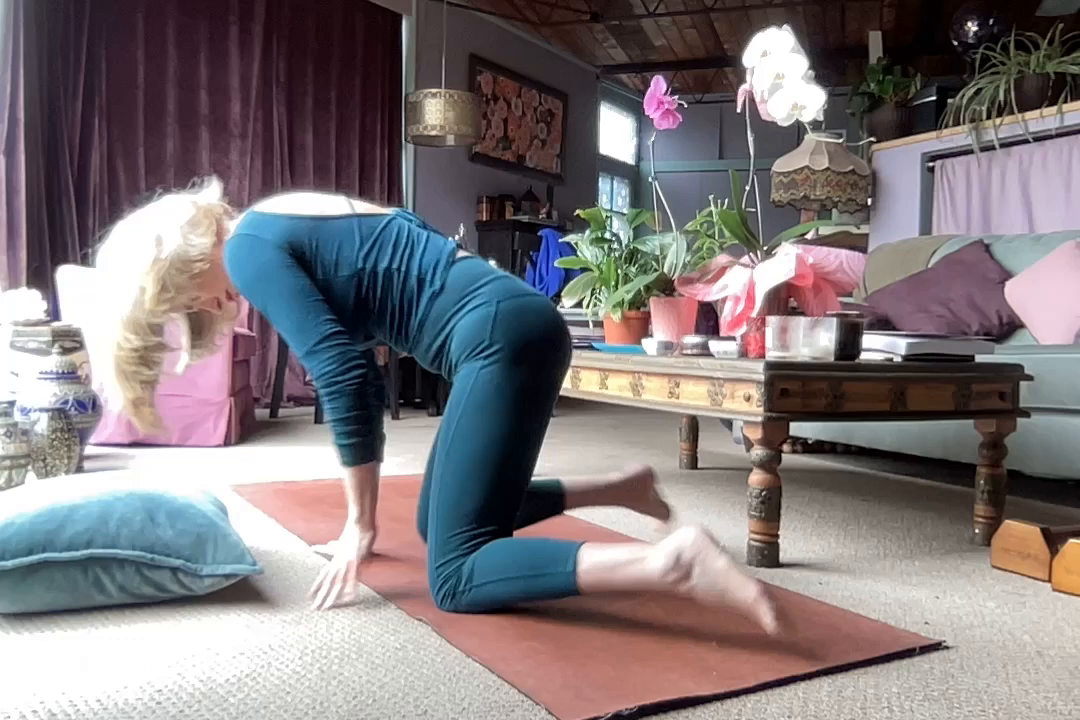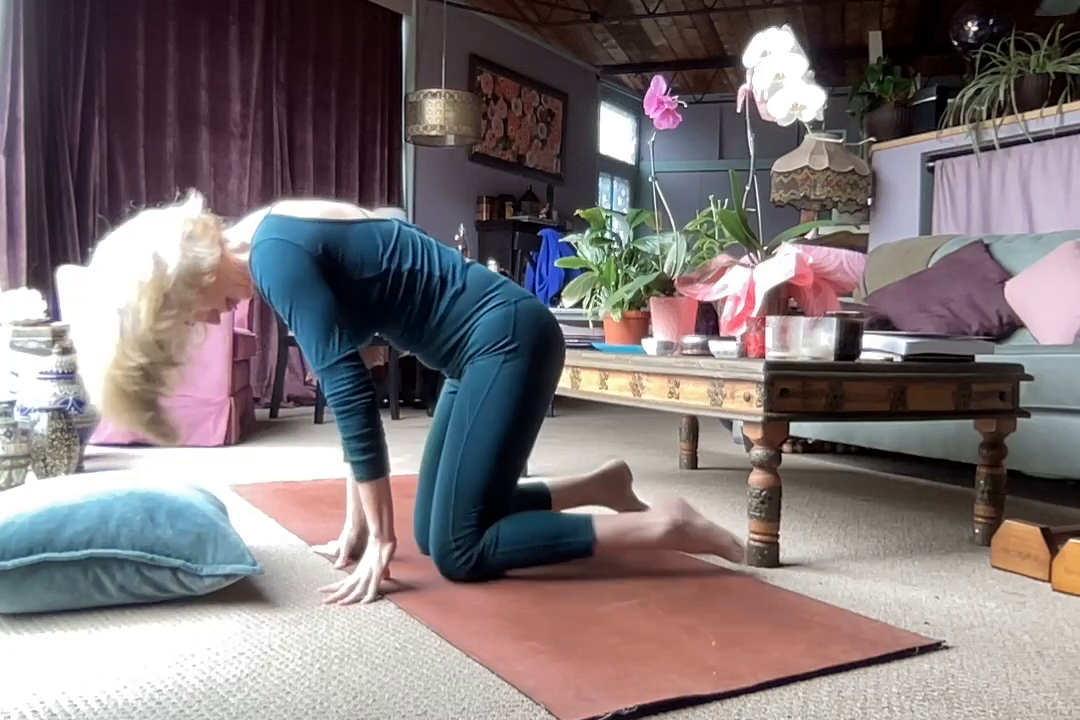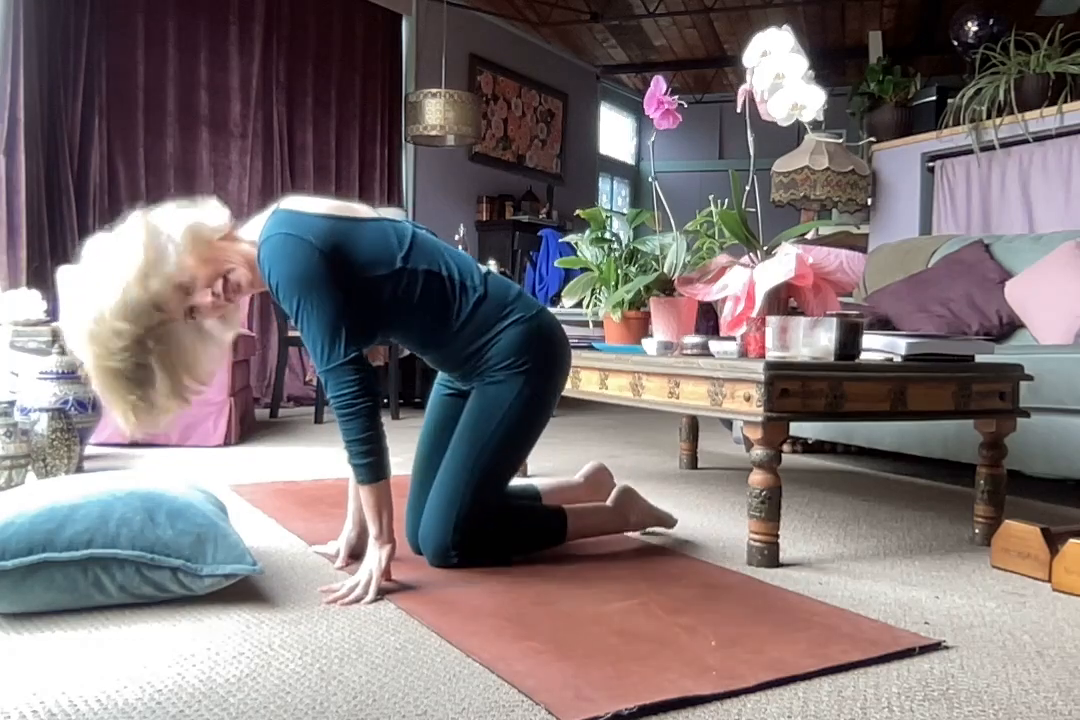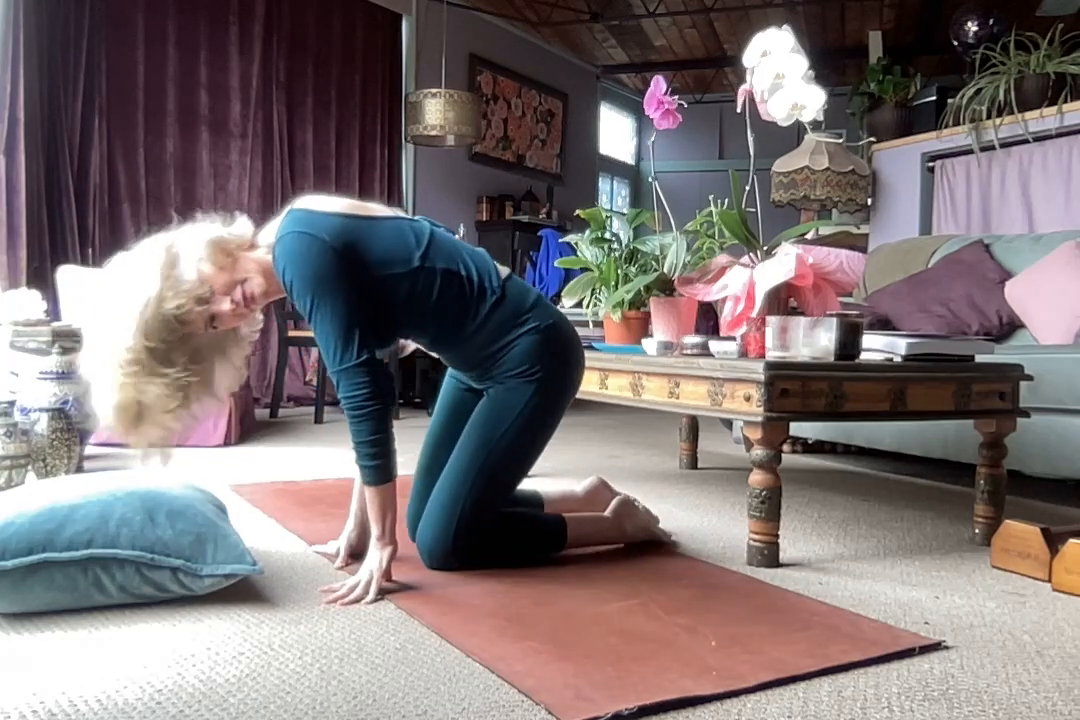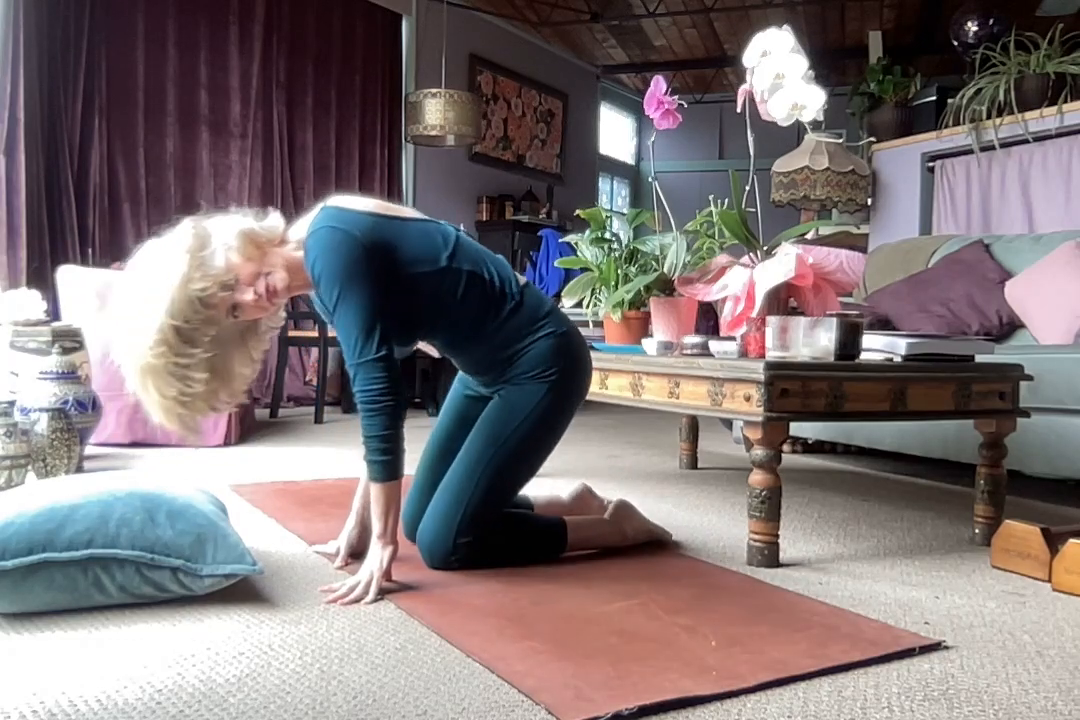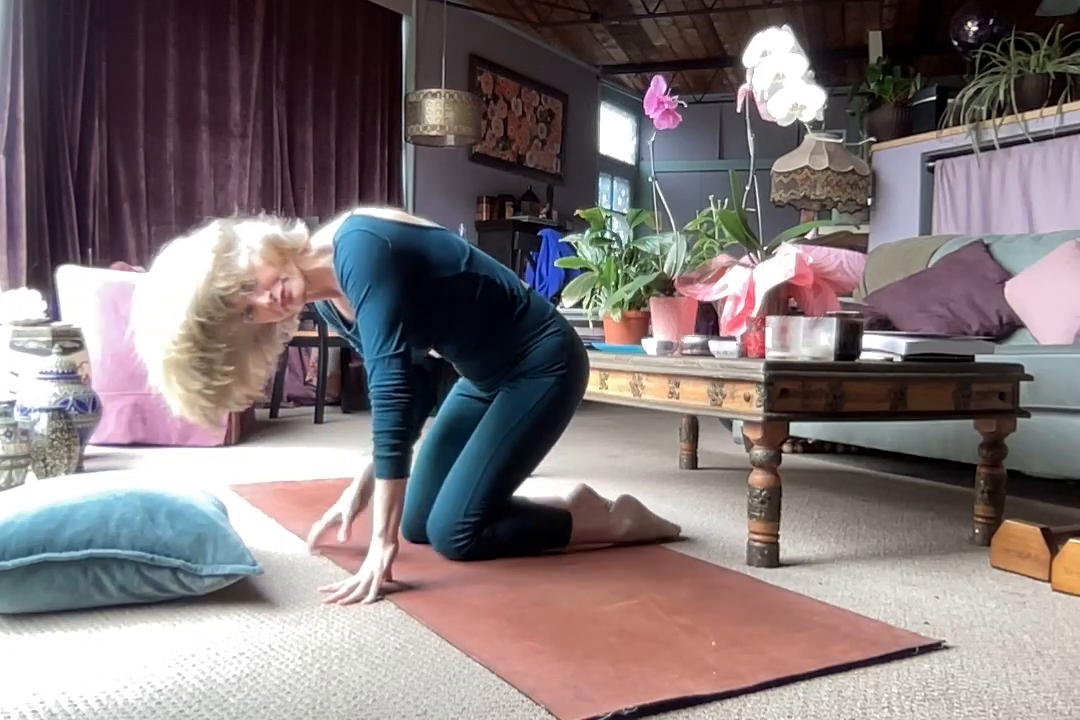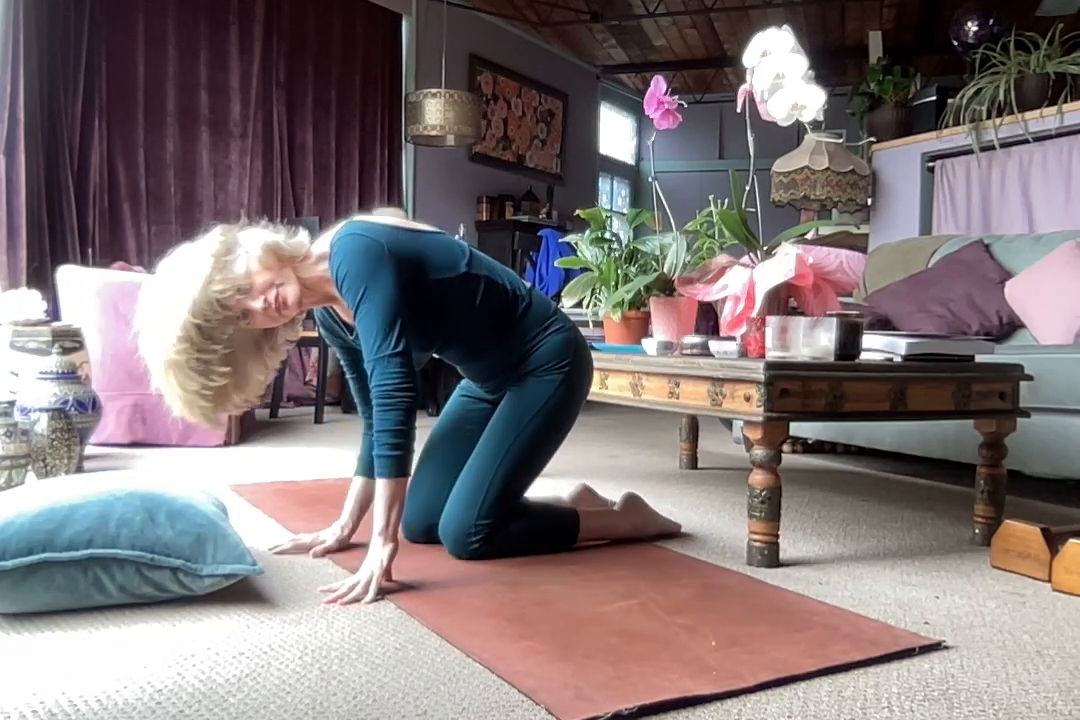
dt=0.3s
person 1, frame 1
left shoulder: (249, 251)
right shoulder: (286, 230)
left elbow: (338, 377)
right elbow: (358, 370)
left wrist: (361, 525)
right wrist: (360, 516)
left hip: (497, 339)
right hip: (522, 328)
left knee: (455, 582)
right knee: (446, 520)
left ankle: (673, 562)
right ankle: (621, 486)
person 1, frame 2
left shoulder: (273, 254)
right shoulder: (282, 243)
left elbow: (349, 389)
right elbow: (349, 387)
left wrist: (379, 539)
right wrist: (358, 522)
left hip: (506, 339)
right hip: (485, 347)
left knee: (457, 551)
right knee: (438, 528)
left ankle: (663, 525)
right ankle: (598, 486)
person 1, frame 3
left shoulder: (285, 248)
right shoulder: (287, 255)
left elbow: (351, 391)
right elbow: (357, 391)
left wrist: (379, 541)
right wrist: (359, 521)
left hip: (517, 351)
right hip: (469, 361)
left knee: (446, 541)
right knee: (430, 522)
left ankle: (619, 511)
right ankle: (584, 488)
person 1, frame 4
left shoulder: (299, 248)
right shoulder: (297, 269)
left elbow: (363, 392)
right elbow: (369, 394)
left wrist: (380, 543)
right wrist: (362, 523)
left hip: (530, 354)
right hip: (480, 360)
left knee: (446, 543)
right knee: (429, 516)
left ankle: (617, 522)
right ankle: (587, 497)
person 1, frame 5
left shoulder: (331, 241)
right shoulder: (321, 291)
left elbow: (378, 391)
right elbow: (381, 394)
left wrist: (381, 543)
right wrist: (362, 520)
left hip: (540, 362)
right hip: (488, 370)
left knee: (444, 544)
right knee: (419, 518)
left ankle: (616, 527)
right ankle: (571, 505)
person 1, frame 6
left shoulder: (357, 248)
right shoulder: (329, 304)
left elbow: (393, 391)
right elbow: (402, 398)
left wrist: (382, 544)
right wrist: (356, 494)
left hip: (541, 363)
right hip: (486, 376)
left knee: (455, 532)
right knee: (419, 522)
left ankle: (619, 521)
right ankle: (574, 505)
person 1, frame 7
left shoulder: (353, 253)
right shoulder: (329, 316)
left elbow: (396, 392)
right elbow: (378, 415)
left wrist: (383, 543)
right wrist: (345, 525)
left hip: (545, 361)
right hip: (488, 378)
left knee: (466, 534)
right knee: (419, 523)
left ankle: (626, 517)
right ankle: (576, 504)
